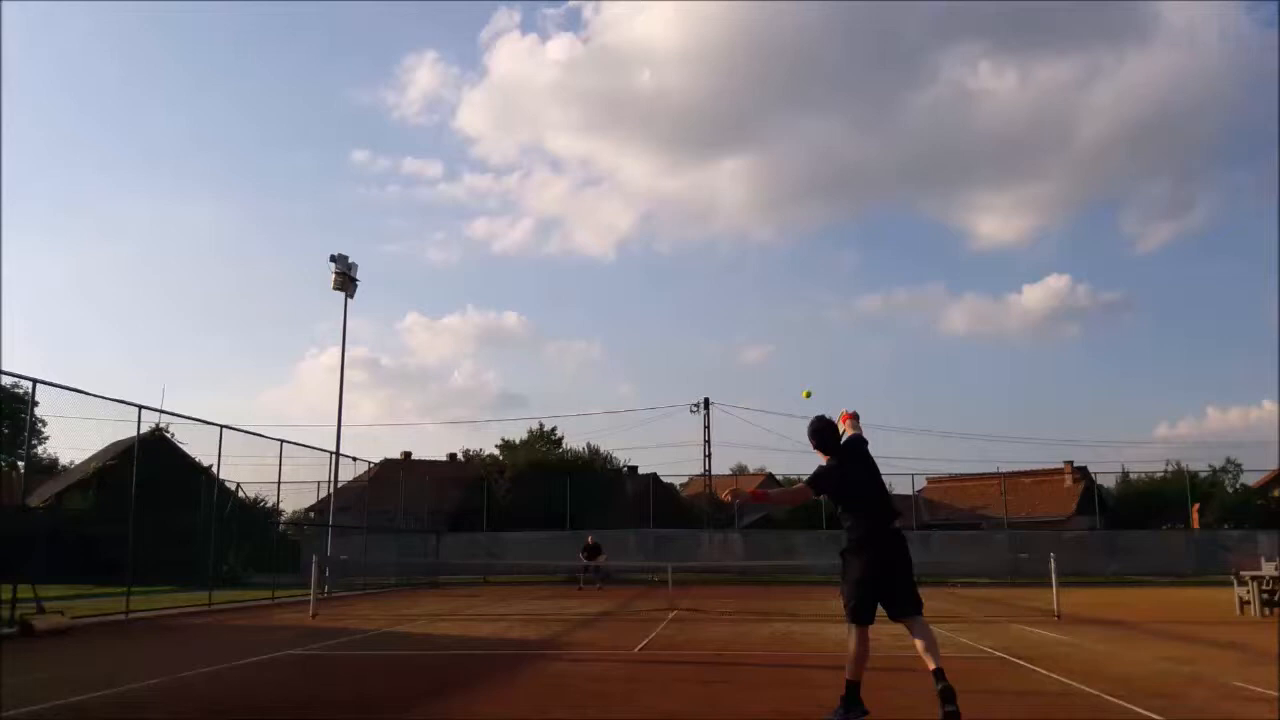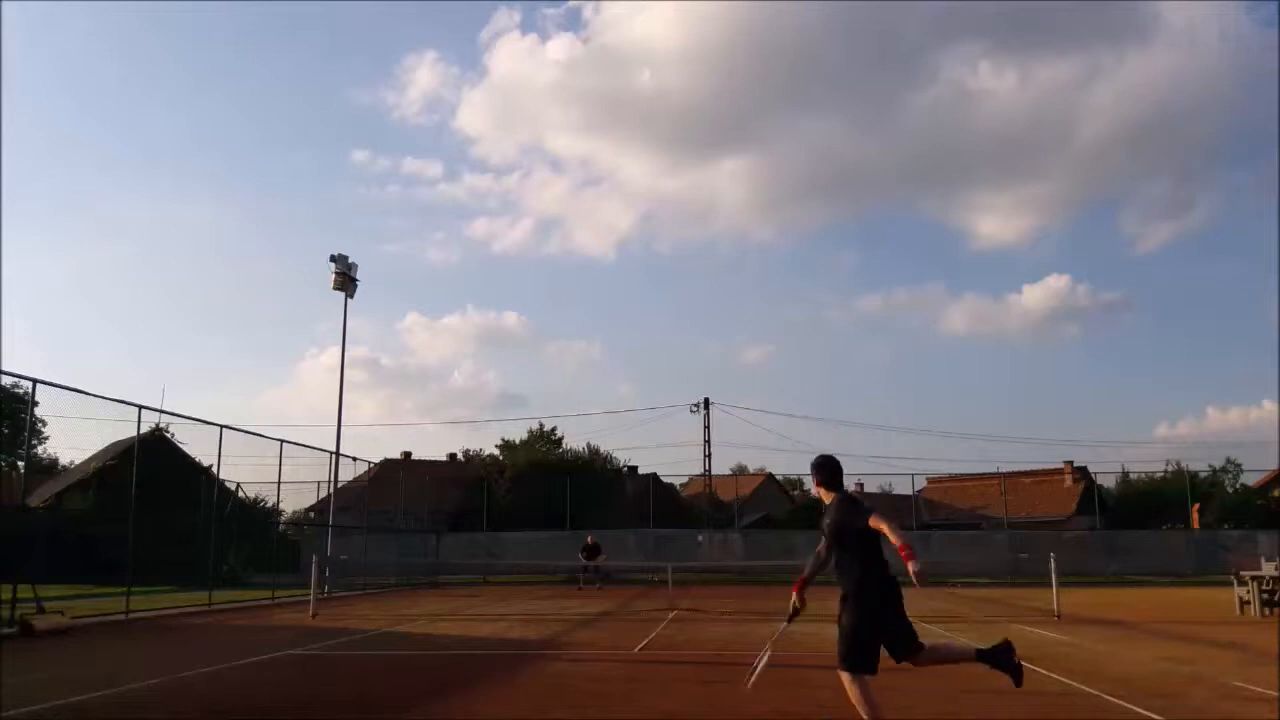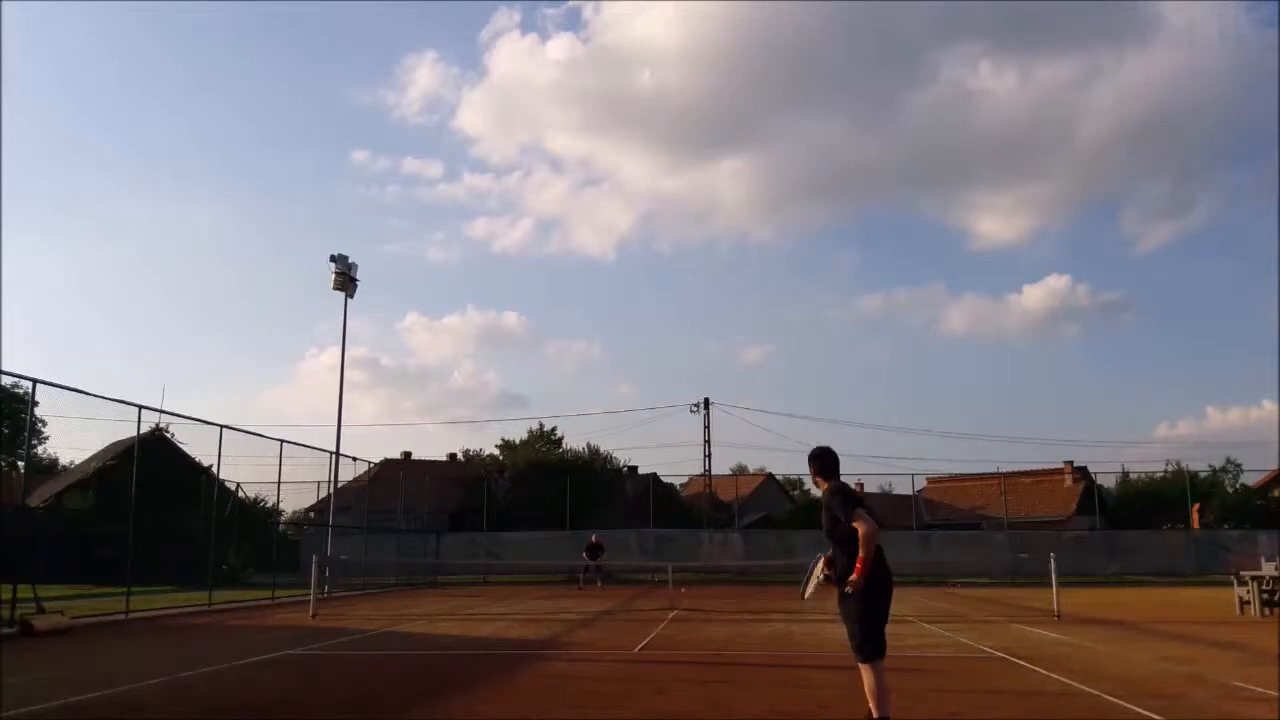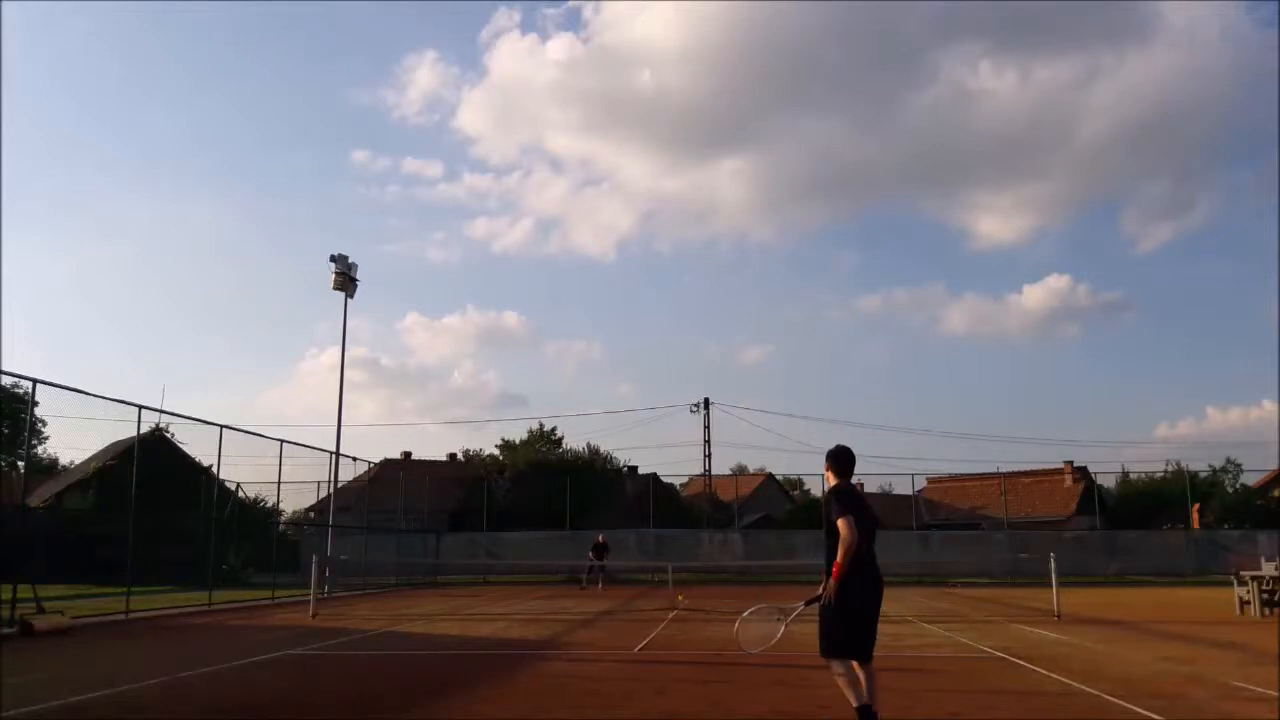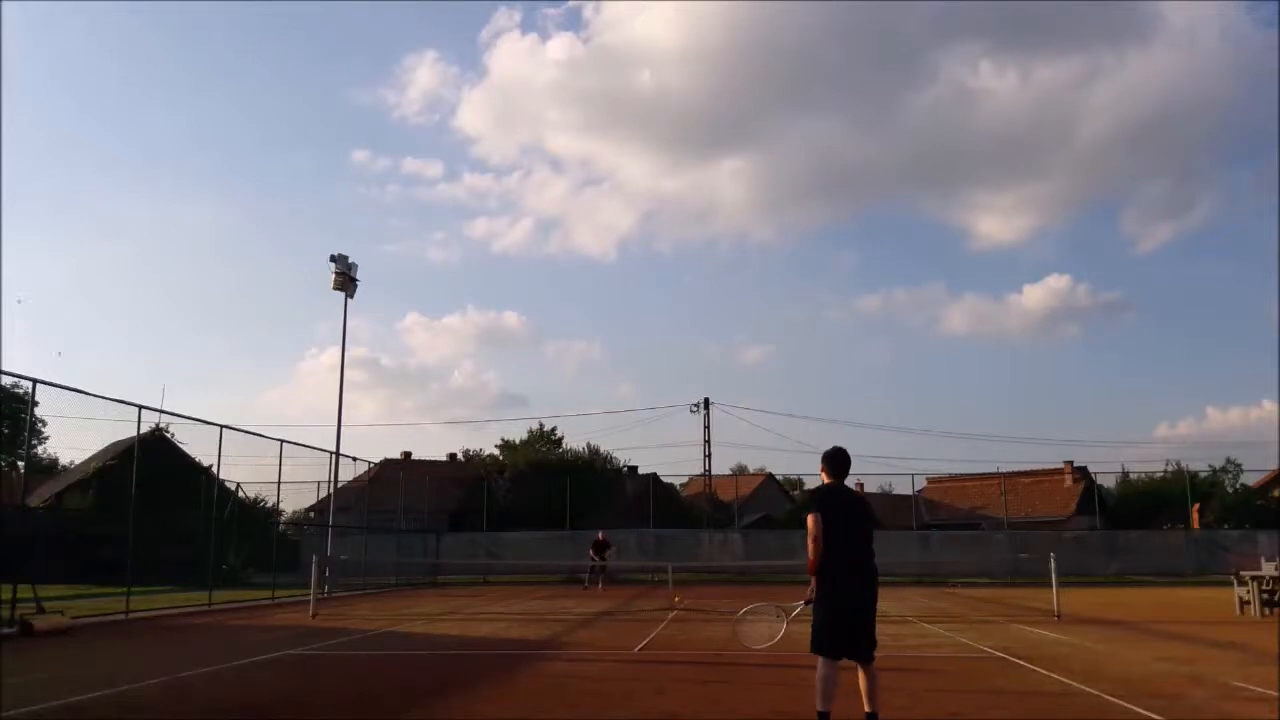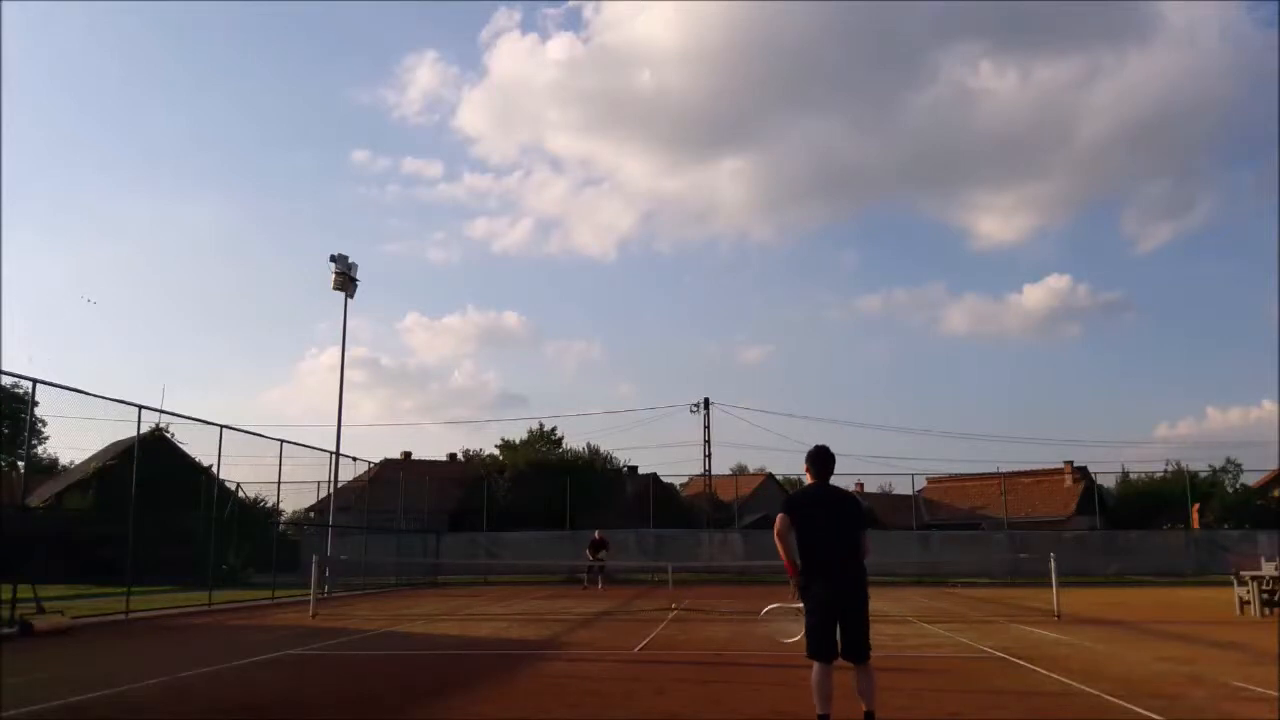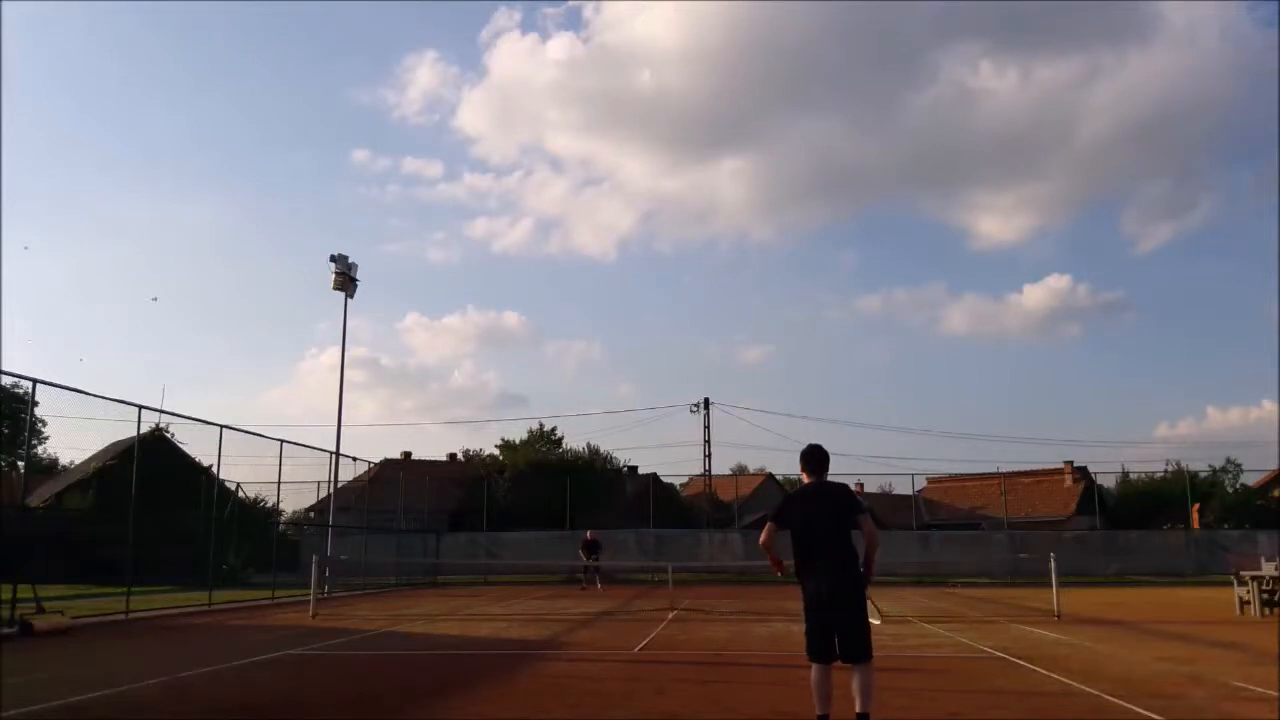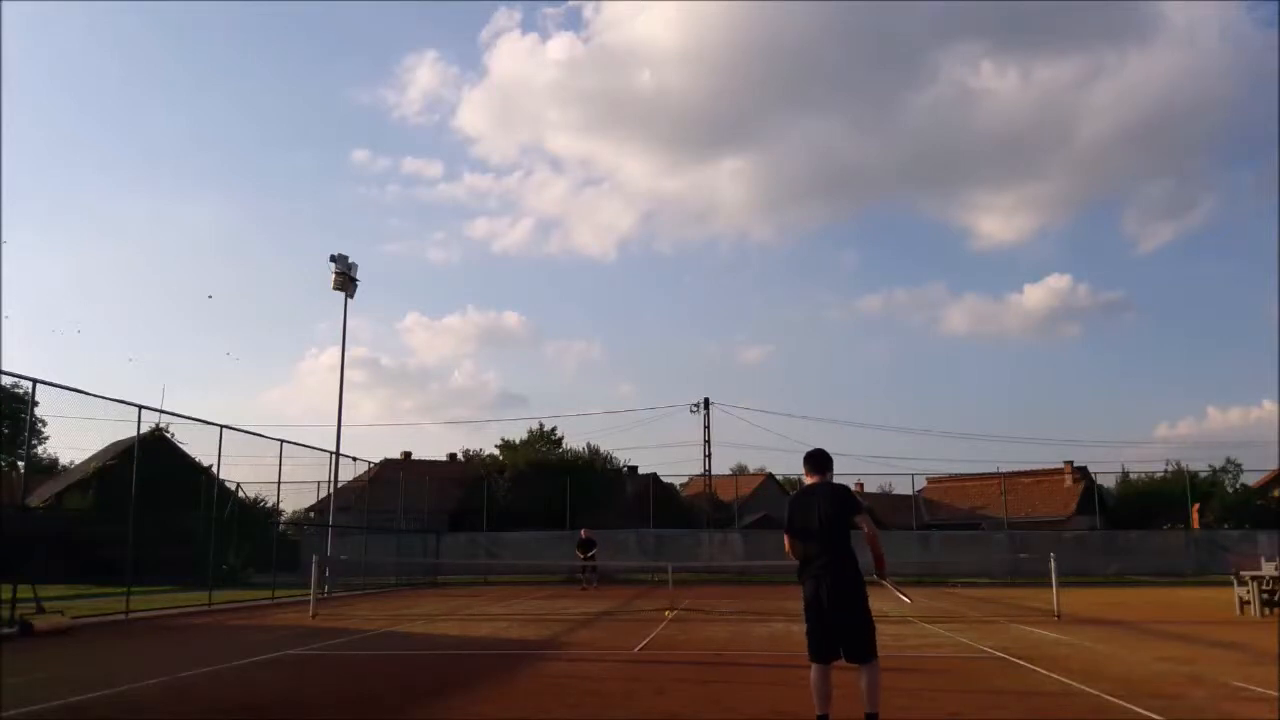
dt=0.3s
person 1, frame 1
left shoulder: (829, 471)
right shoulder: (856, 448)
left elbow: (799, 493)
right elbow: (853, 427)
left wrist: (752, 494)
right wrist: (848, 420)
left hip: (864, 551)
right hip: (893, 544)
left knee: (859, 628)
right knee: (913, 620)
right ankle: (940, 680)
person 1, frame 2
left shoulder: (844, 505)
right shoulder: (833, 509)
left elbow: (885, 526)
right elbow: (824, 552)
left wrist: (909, 556)
right wrist: (801, 585)
left hip: (865, 597)
right hip: (882, 591)
left knee: (850, 671)
right knee: (918, 655)
right ankle: (994, 656)
person 1, frame 3
left shoulder: (835, 495)
right shoulder: (839, 494)
left elbow: (869, 529)
left wrist: (861, 571)
right wrist: (829, 561)
left hip: (866, 585)
right hip: (871, 583)
left knee: (868, 659)
right knee: (868, 657)
person 1, frame 4
left shoulder: (836, 494)
right shoulder: (856, 496)
left elbow: (849, 537)
left wrist: (834, 576)
right wrist: (832, 576)
left hip: (847, 587)
right hip: (868, 583)
left knee: (837, 657)
right knee: (861, 658)
person 1, frame 5
left shoulder: (818, 495)
right shoulder: (860, 500)
left elbow: (815, 534)
right elbow: (865, 543)
left wrist: (814, 573)
left hip: (834, 583)
right hip: (866, 582)
left knee: (827, 658)
right knee: (864, 658)
person 1, frame 6
left shoulder: (796, 500)
right shoulder: (850, 499)
left elbow: (780, 531)
right elbow: (864, 547)
left wrist: (794, 572)
left hip: (819, 585)
right hip: (854, 583)
left knee: (822, 661)
right knee: (861, 658)
person 1, frame 7
left shoulder: (790, 501)
right shoulder: (842, 492)
left elbow: (765, 540)
right elbow: (871, 533)
left wrist: (777, 564)
right wrist: (868, 567)
left hip: (813, 584)
right hip: (847, 581)
left knee: (820, 660)
right knee: (861, 659)
person 1, frame 8
left shoulder: (794, 501)
right shoulder: (840, 493)
left elbow: (791, 549)
right elbow: (869, 531)
right wrist: (880, 564)
left hip: (811, 583)
right hip: (844, 580)
left knee: (820, 660)
right knee: (866, 658)
